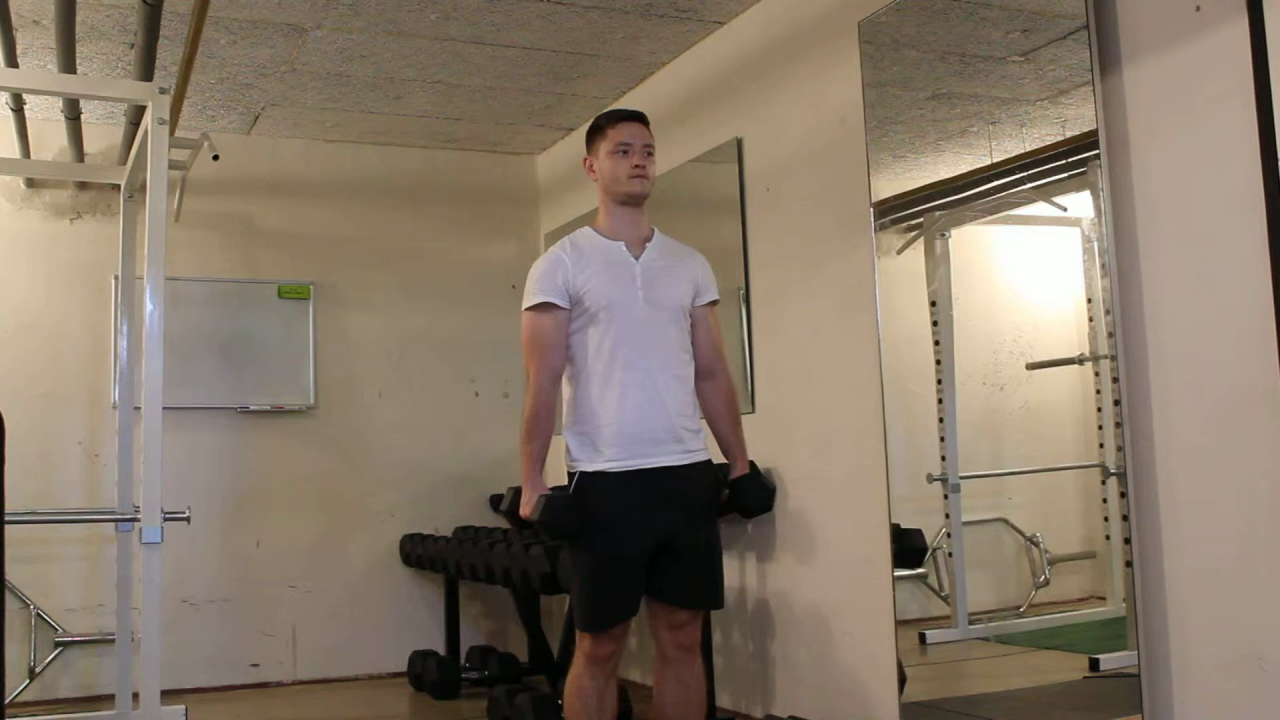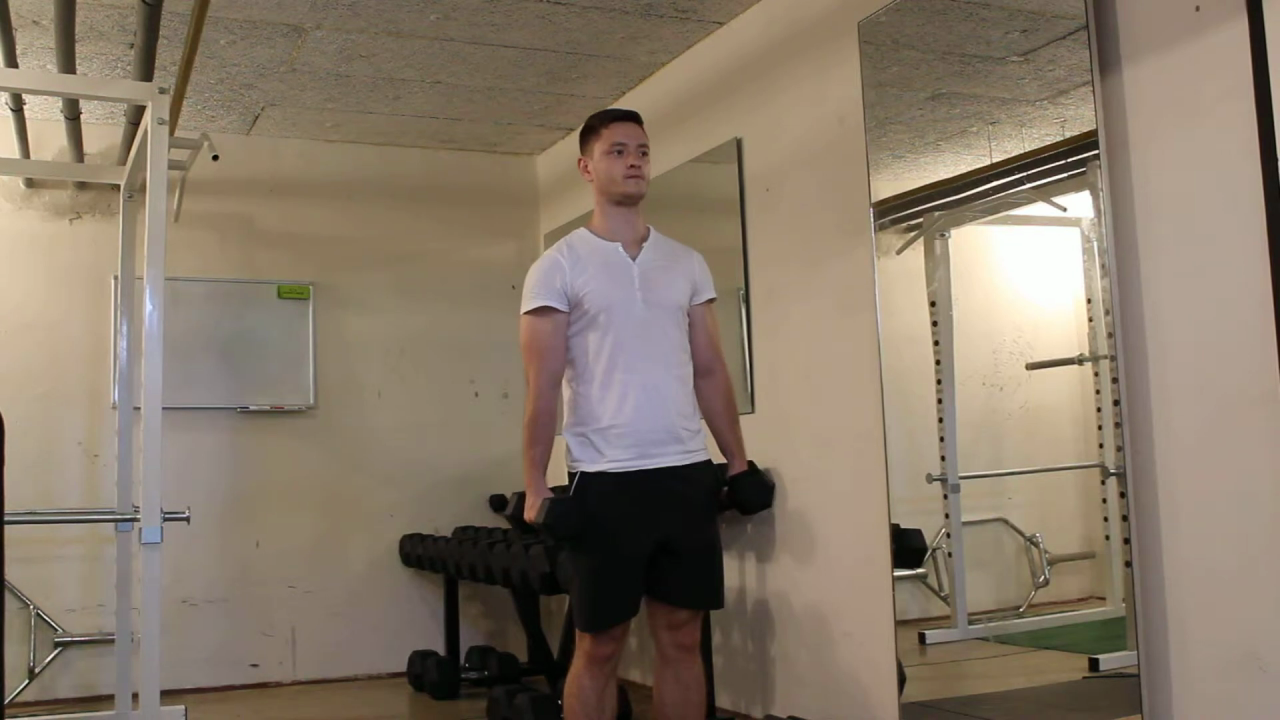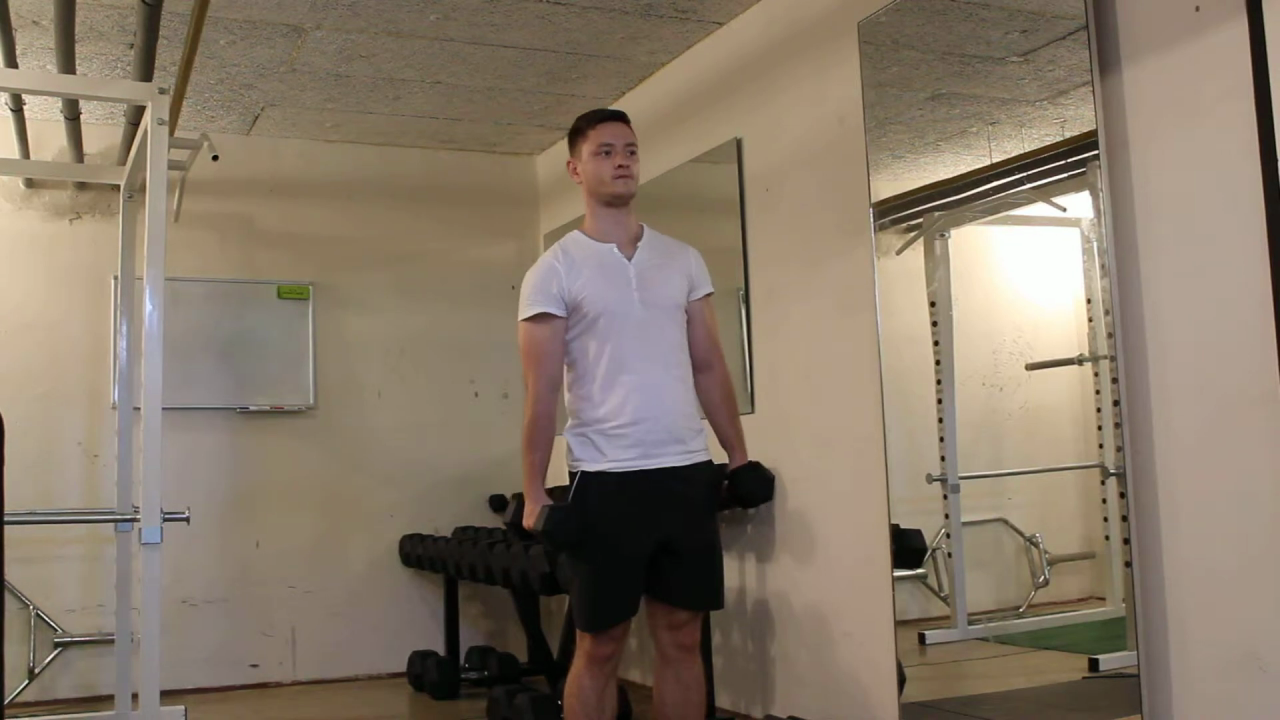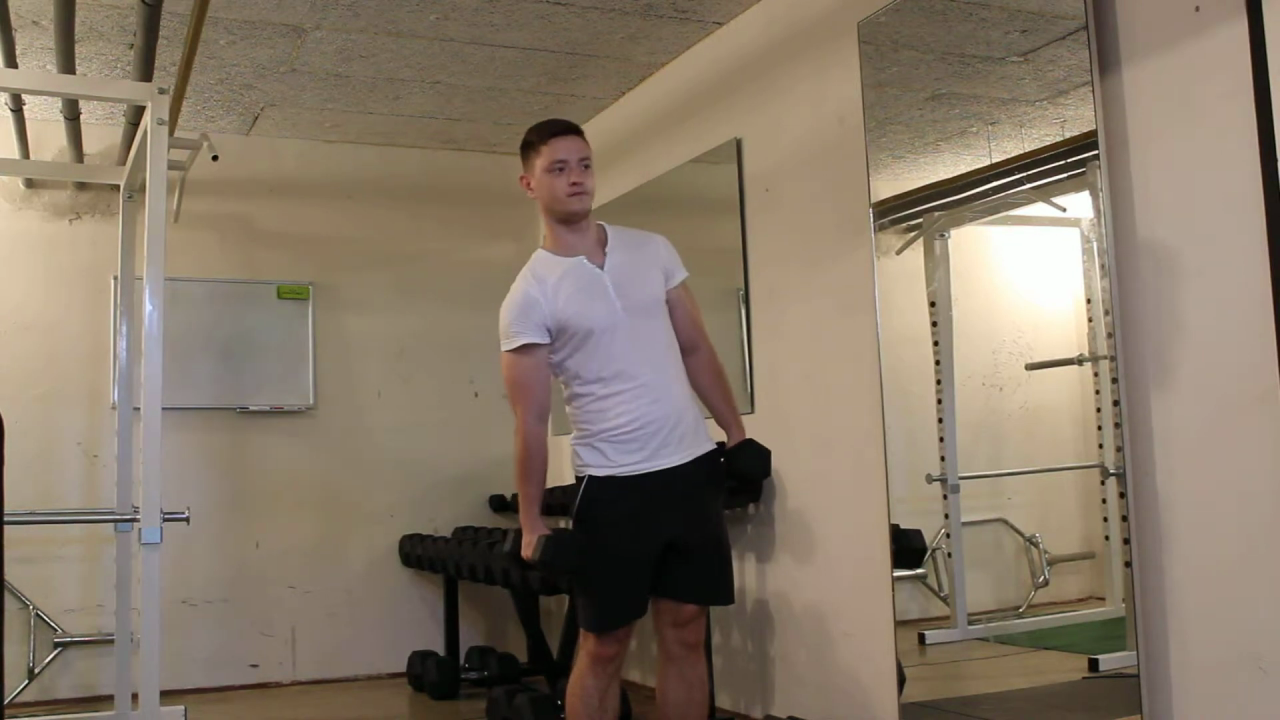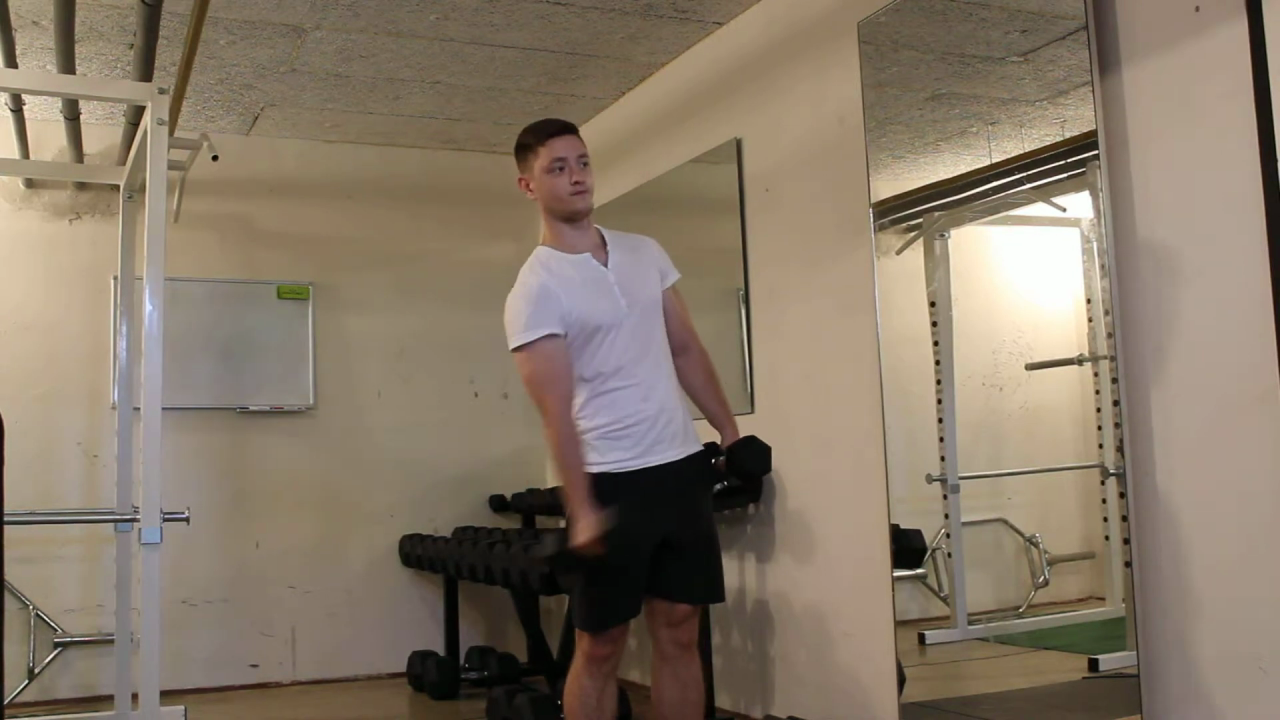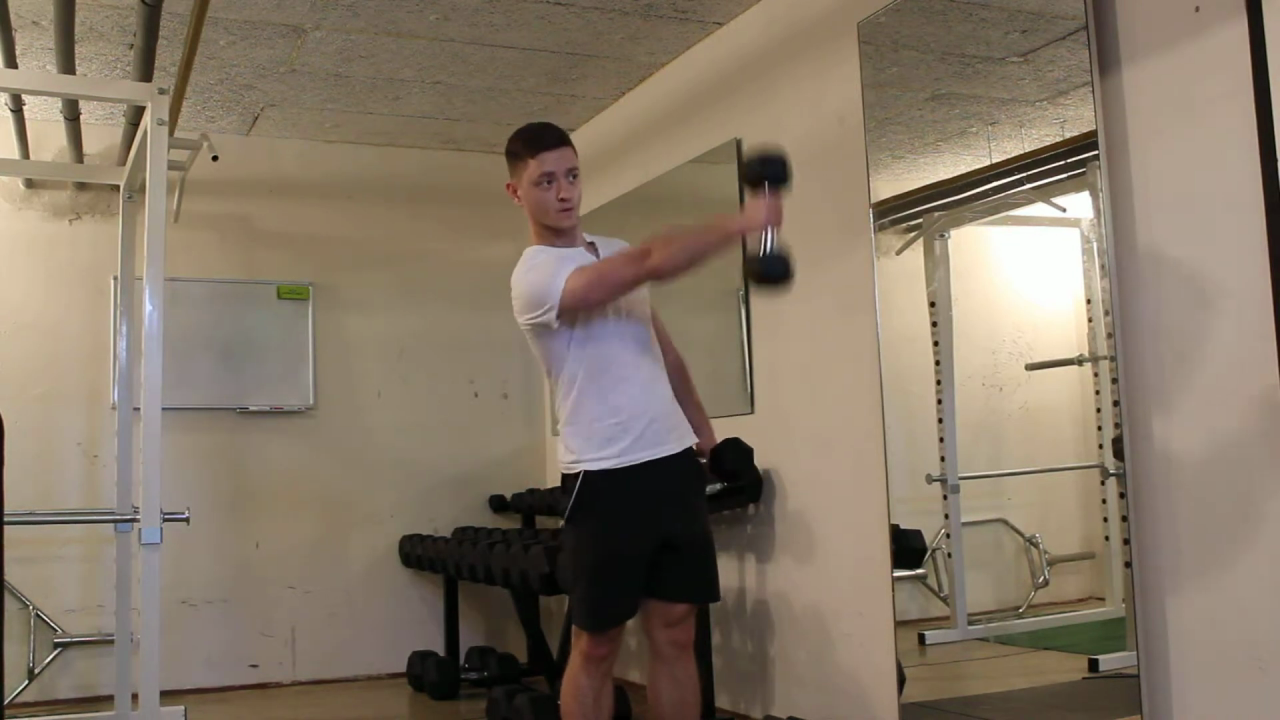
dt=0.4s
person 1, frame 1
left shoulder: (689, 264)
right shoulder: (561, 264)
left elbow: (712, 373)
right elbow: (543, 382)
left wrist: (740, 462)
right wrist: (531, 481)
left hip: (687, 474)
right hip: (605, 480)
left knee: (682, 637)
right knee: (599, 645)
person 1, frame 2
left shoulder: (686, 263)
right shoulder: (559, 266)
left elbow: (710, 371)
right elbow: (543, 386)
left wrist: (739, 461)
right wrist: (534, 486)
left hip: (687, 473)
right hip: (607, 480)
left knee: (682, 637)
right knee: (599, 645)
person 1, frame 3
left shoulder: (682, 259)
right shoulder: (555, 270)
left elbow: (709, 366)
right elbow: (541, 392)
left wrist: (738, 454)
right wrist: (535, 492)
left hip: (688, 474)
right hip: (607, 481)
left knee: (682, 637)
right knee: (600, 646)
person 1, frame 4
left shoulder: (652, 250)
right shoulder: (530, 296)
left elbow: (696, 350)
right elbow: (530, 420)
left wrist: (737, 433)
right wrist: (531, 520)
left hip: (691, 468)
right hip: (614, 484)
left knee: (685, 635)
right knee: (603, 647)
person 1, frame 5
left shoulder: (644, 252)
right shoulder: (536, 290)
left elbow: (686, 350)
right elbow: (556, 413)
left wrist: (728, 429)
right wrist: (581, 507)
left hip: (681, 467)
right hip: (610, 481)
left knee: (680, 633)
right knee: (600, 646)
person 1, frame 6
left shoulder: (617, 254)
right shoulder: (538, 278)
right elbow: (649, 263)
left wrist: (704, 429)
right wrist: (738, 224)
left hip: (672, 463)
right hip: (606, 478)
left knee: (675, 631)
right knee: (597, 644)
